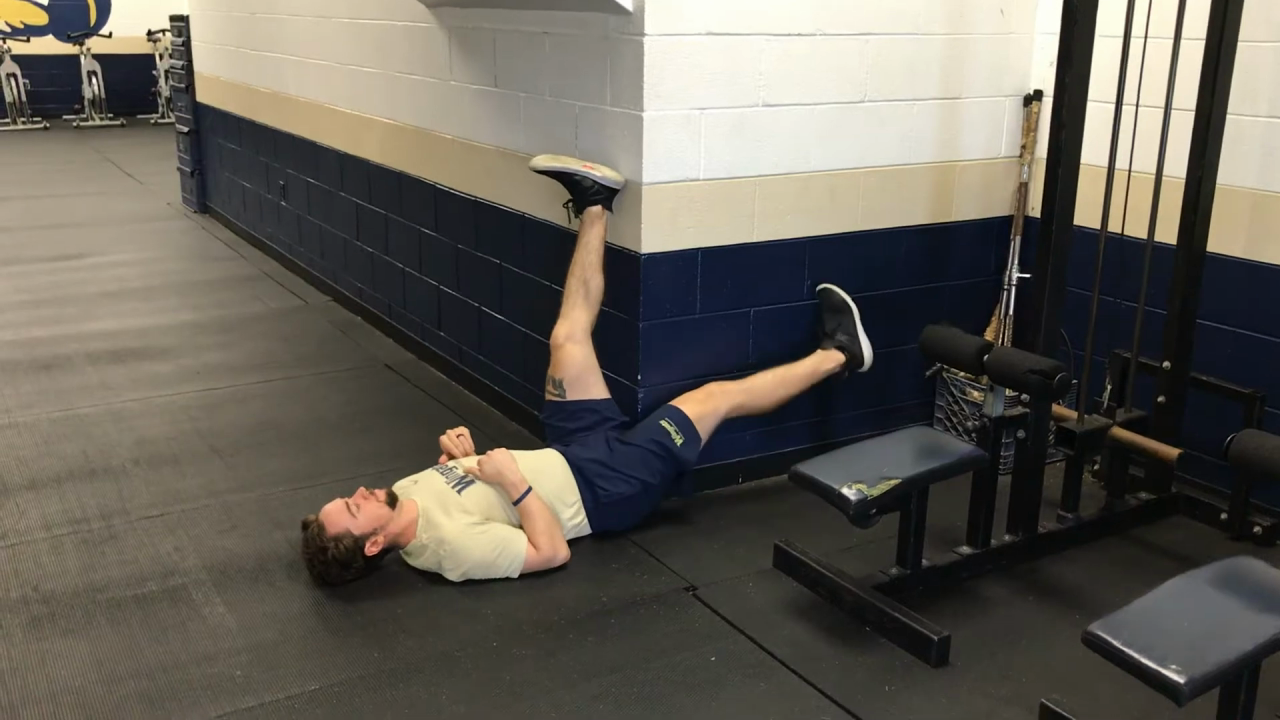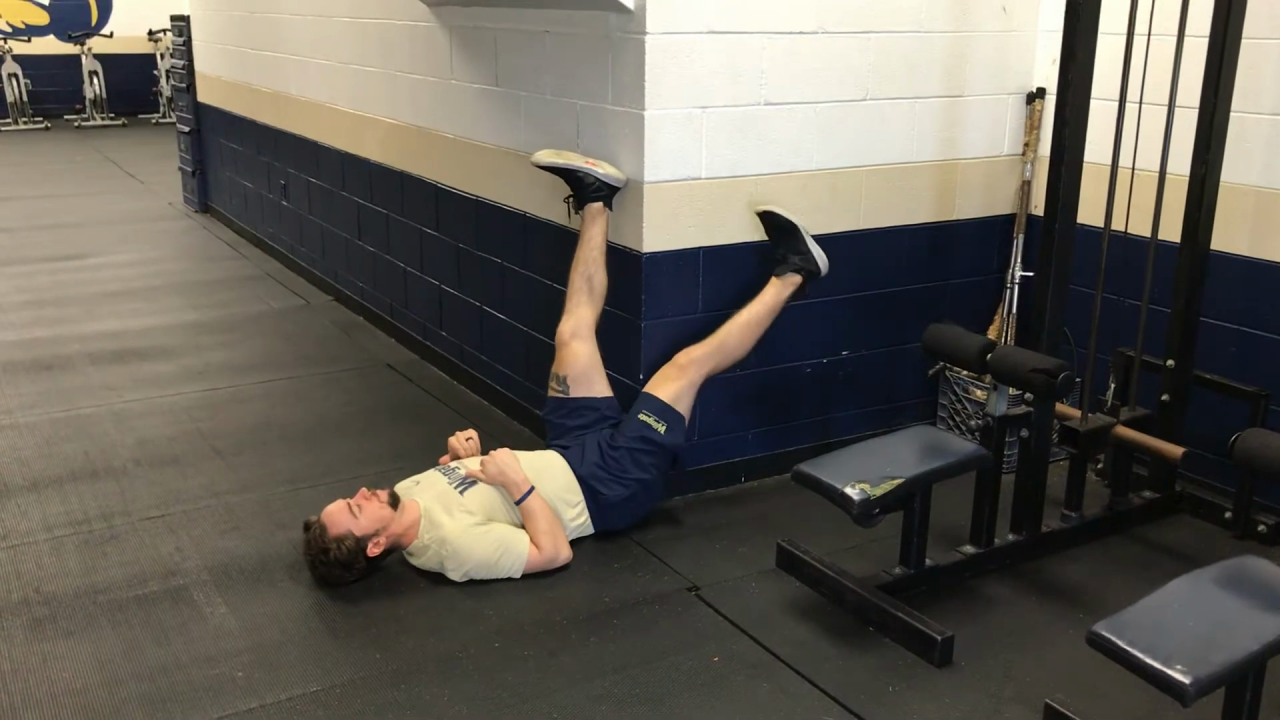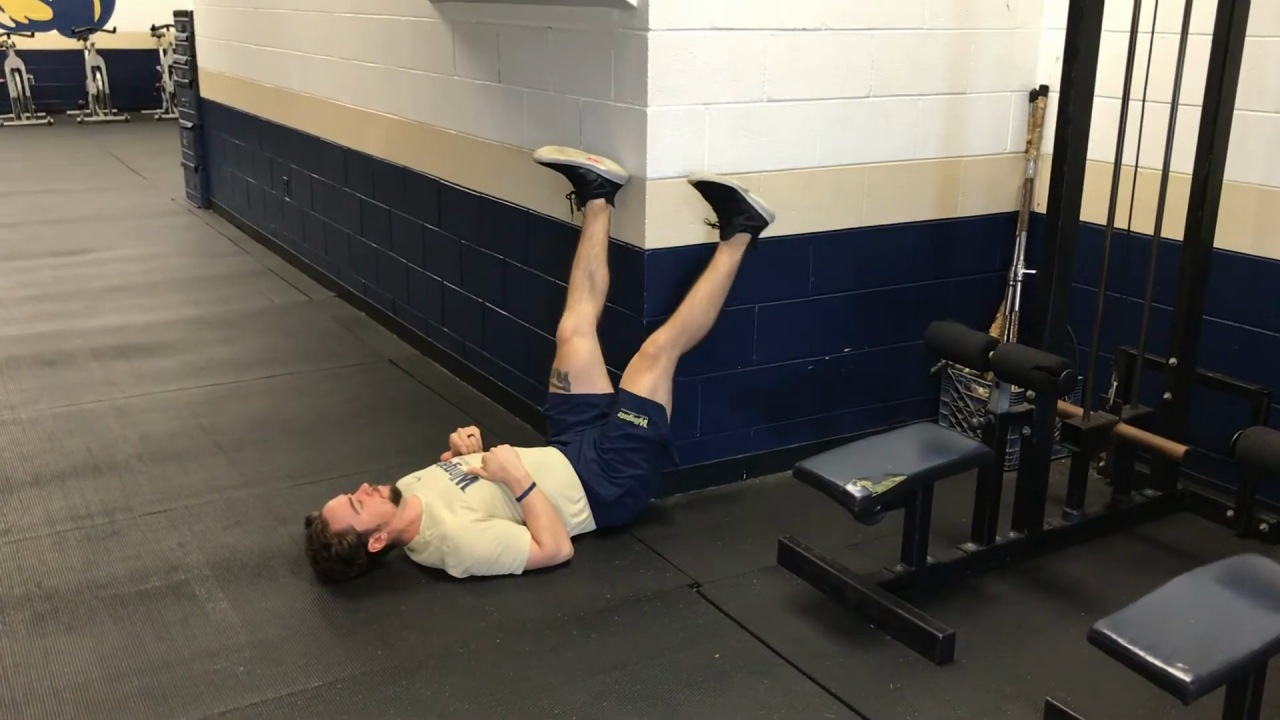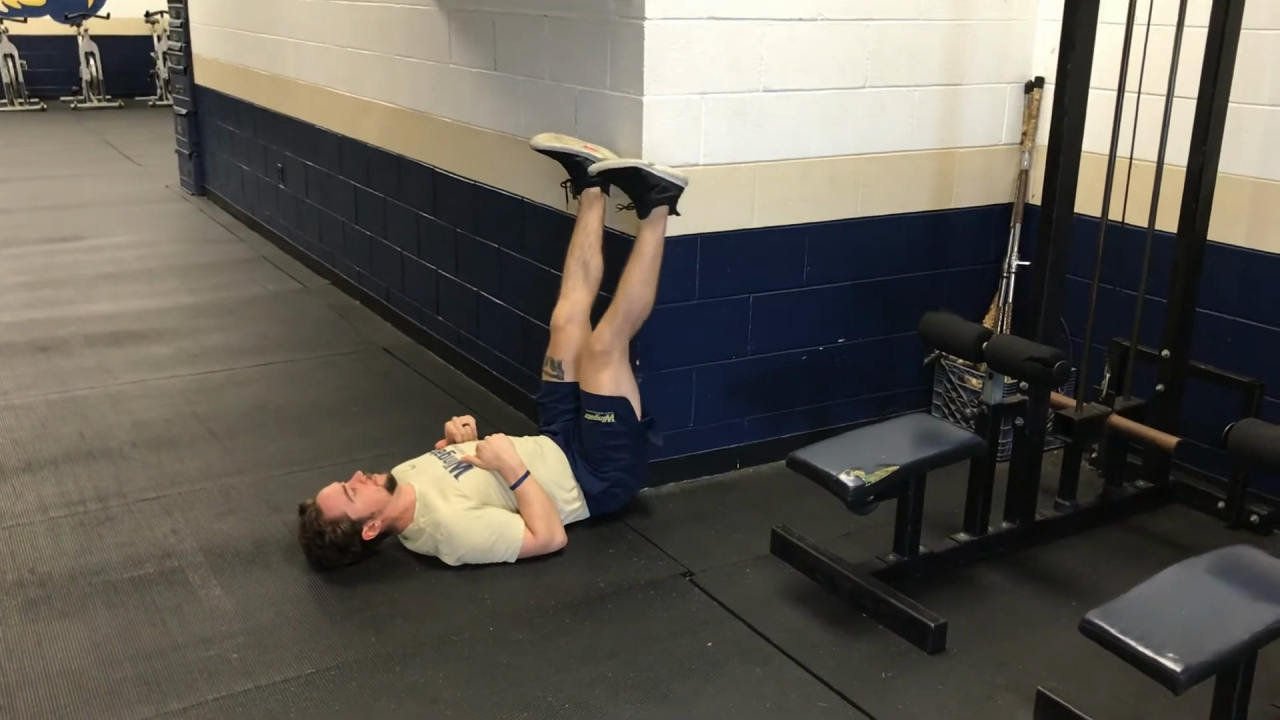
dt=1s
person 1, frame 1
left shoulder: (406, 496)
right shoulder: (449, 548)
right elbow: (552, 552)
left wrist: (458, 455)
right wrist: (513, 481)
left hip: (571, 455)
right hip: (603, 486)
left knee: (568, 337)
right knee: (720, 395)
left ankle: (593, 206)
right ankle: (836, 353)
person 1, frame 2
left shoulder: (409, 498)
right shoulder: (449, 546)
right elbow: (554, 552)
left wrist: (463, 456)
right wrist: (517, 482)
left hip: (572, 455)
right hip: (609, 486)
right knee: (689, 363)
left ankle: (594, 202)
right ankle: (788, 276)
person 1, frame 3
left shoulder: (411, 492)
right shoulder: (452, 543)
right elbow: (555, 549)
left wrist: (464, 454)
right wrist: (517, 478)
left hip: (569, 453)
right hip: (608, 483)
right knee: (657, 350)
left ankle: (596, 198)
right ankle: (736, 236)
person 1, frame 4
left shoulder: (403, 481)
right shoulder: (445, 530)
right elbow: (549, 538)
left wrist: (459, 441)
right wrist: (511, 466)
left hip: (559, 442)
right hip: (599, 476)
right knee: (604, 345)
left ankle: (592, 187)
right ankle: (654, 208)
